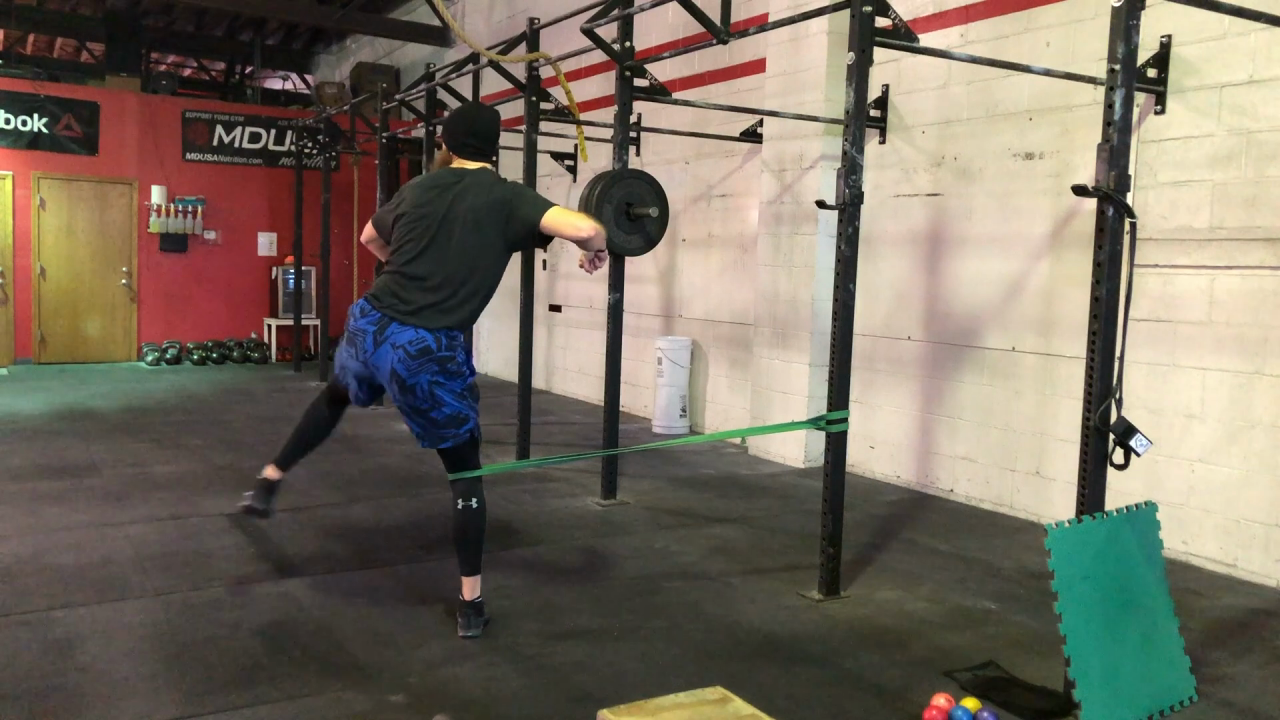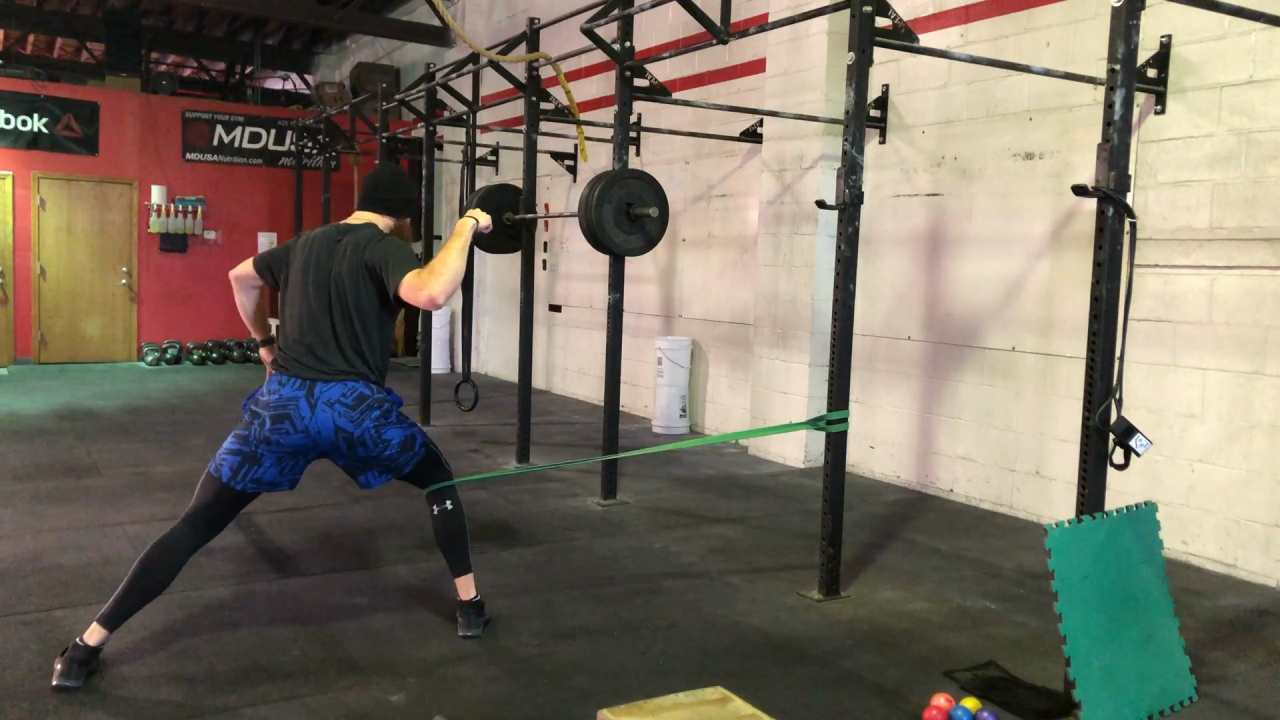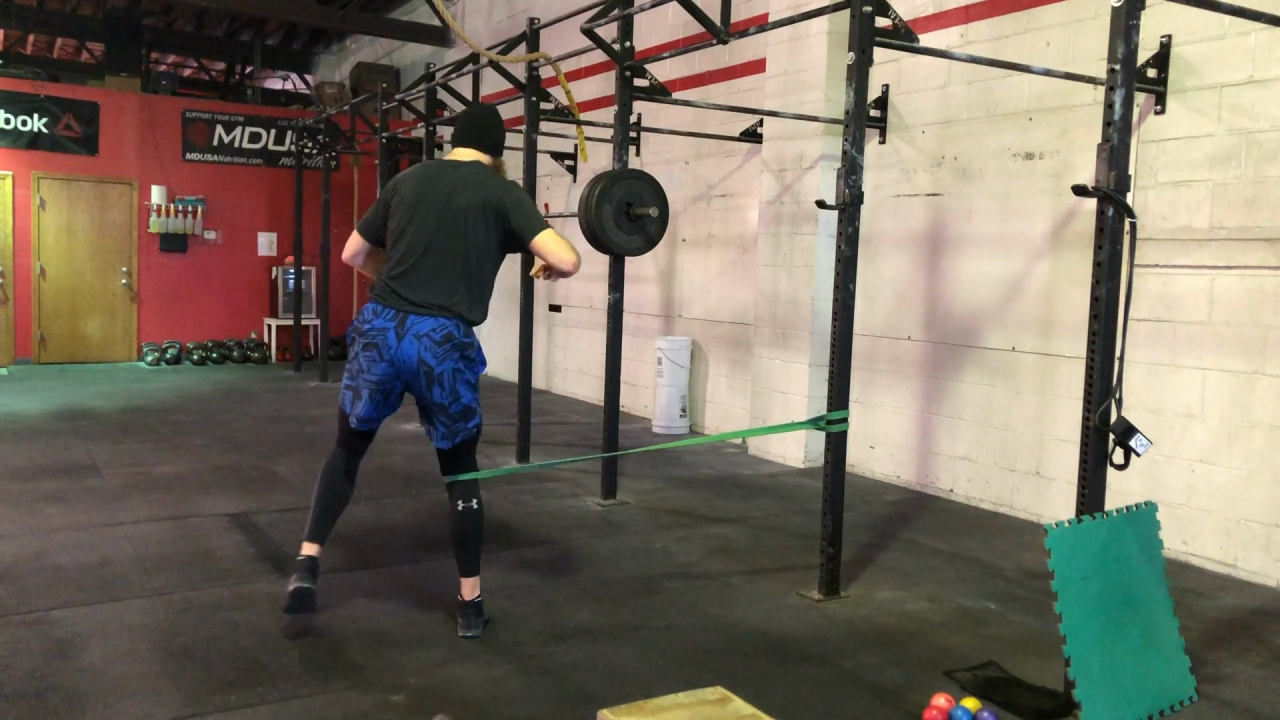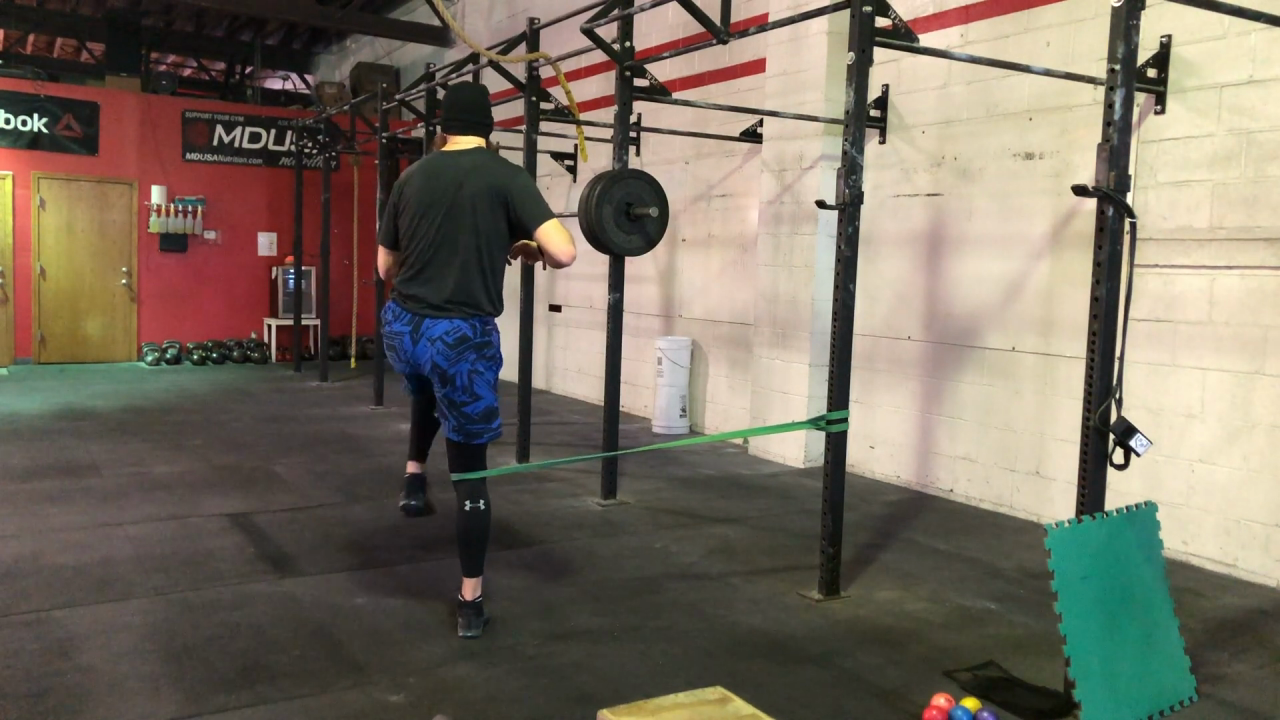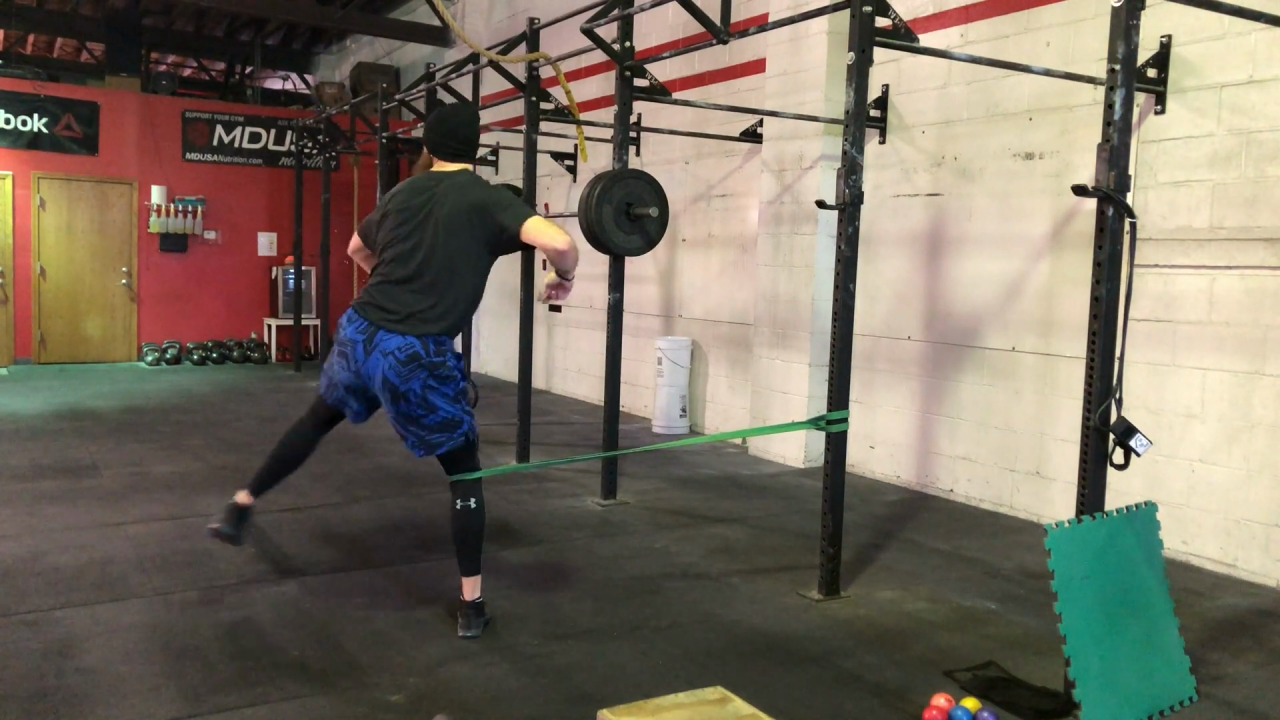
dt=1s
person 1, frame 1
left shoulder: (417, 189)
right shoulder: (506, 196)
left elbow: (370, 239)
right elbow: (584, 227)
right wrist: (593, 250)
left hip: (370, 324)
right hip: (431, 351)
left knee: (334, 395)
right knee: (465, 474)
left ankle: (265, 483)
right ankle: (471, 606)
person 1, frame 2
left shoulder: (307, 243)
right shoulder: (383, 248)
left elbow: (241, 277)
right elbow: (431, 293)
left wrist: (265, 343)
right wrist: (464, 230)
left hip: (282, 402)
right hip: (354, 407)
left knee: (196, 525)
right knee: (438, 479)
left ankle: (86, 647)
right ankle: (470, 607)
person 1, frame 3
left shoulder: (406, 179)
right shoulder: (501, 192)
left elbow: (352, 255)
right elbow: (566, 260)
right wrist: (551, 269)
left hip: (377, 327)
right hip: (444, 342)
left knee: (348, 449)
right knee: (460, 471)
left ankle: (307, 568)
right ankle: (470, 605)
person 1, frame 4
left shoulder: (411, 176)
right shoulder: (505, 177)
left elbow: (385, 266)
right elbow: (564, 253)
right wrist: (532, 252)
left hip: (402, 327)
right hip: (464, 337)
left knee: (426, 391)
right knee: (469, 470)
left ankle: (414, 481)
right ankle: (470, 603)
person 1, frame 5
left shoulder: (403, 192)
right shoulder: (487, 198)
left elbow: (358, 250)
right elbow: (556, 242)
right wrist: (564, 279)
left hip: (357, 332)
right hip: (419, 357)
left knee: (318, 419)
right knee: (465, 474)
left ankle: (239, 508)
right ankle: (471, 606)
